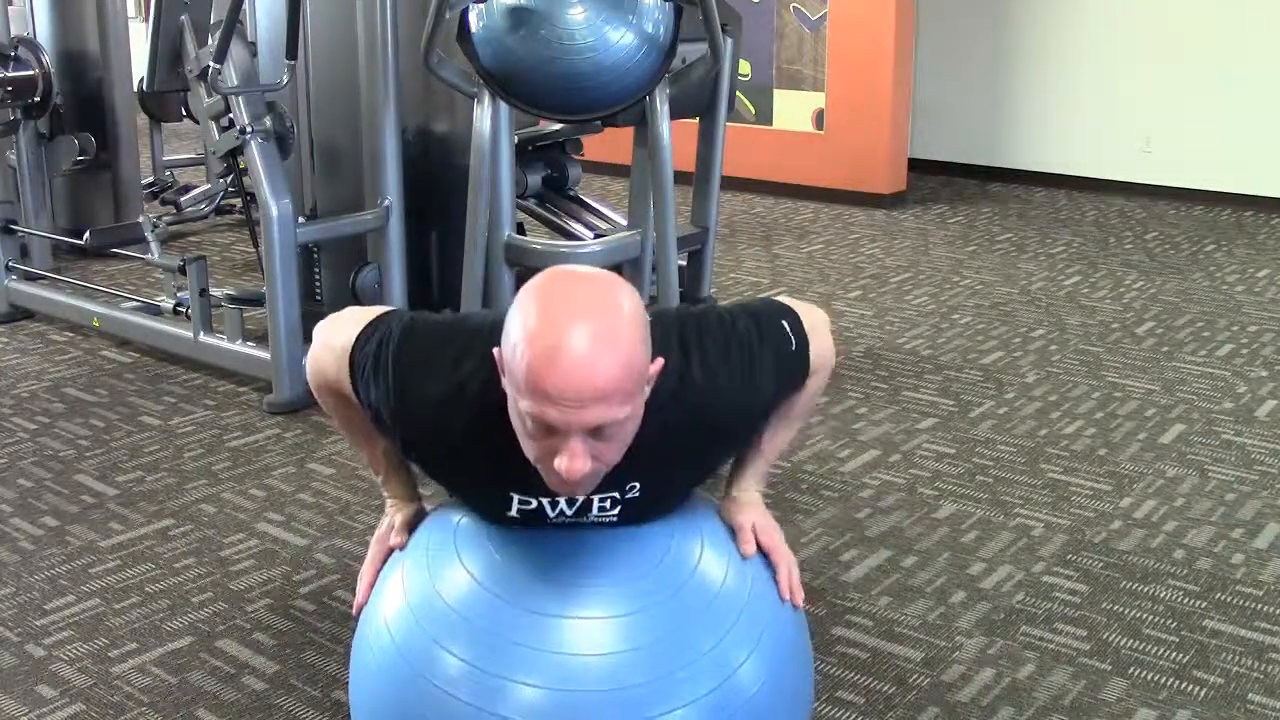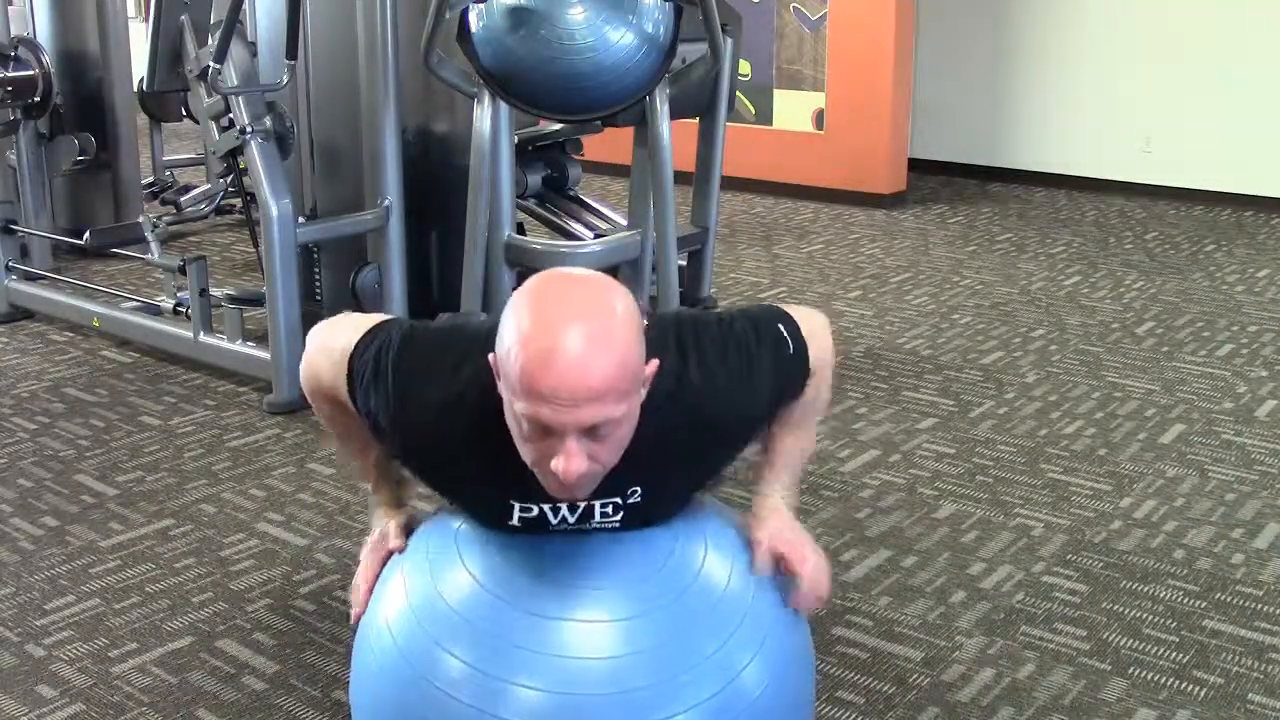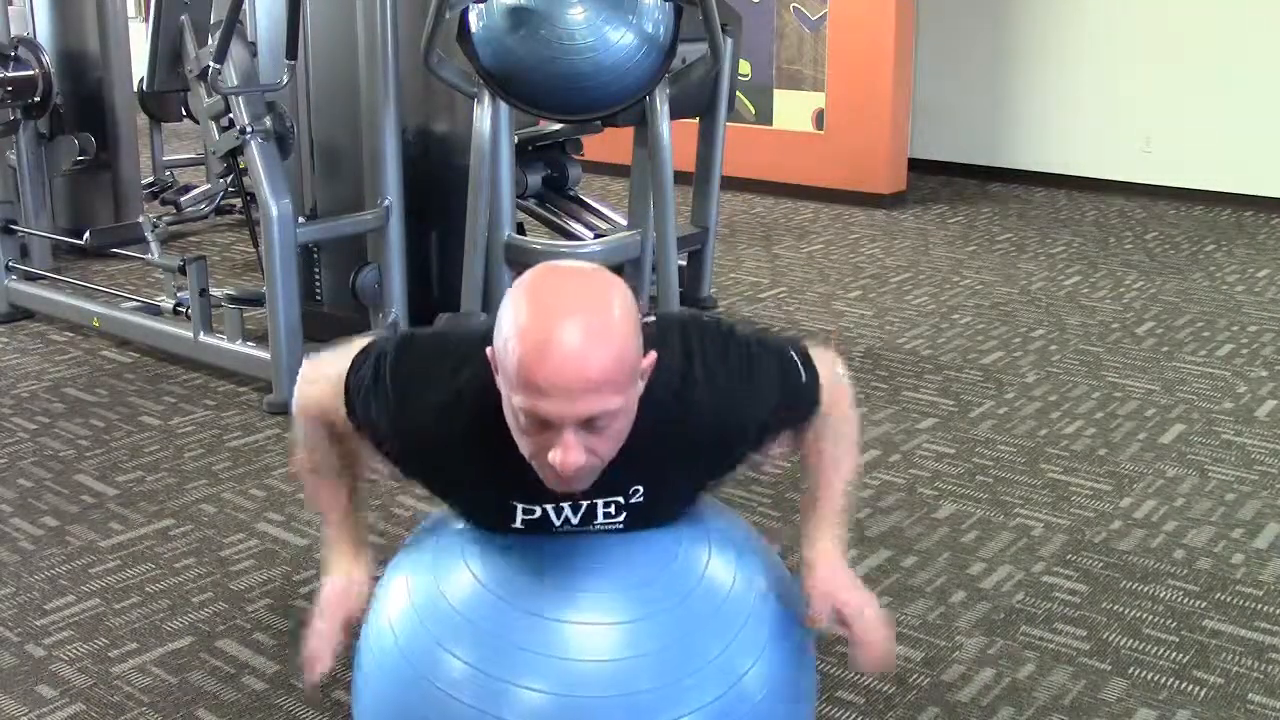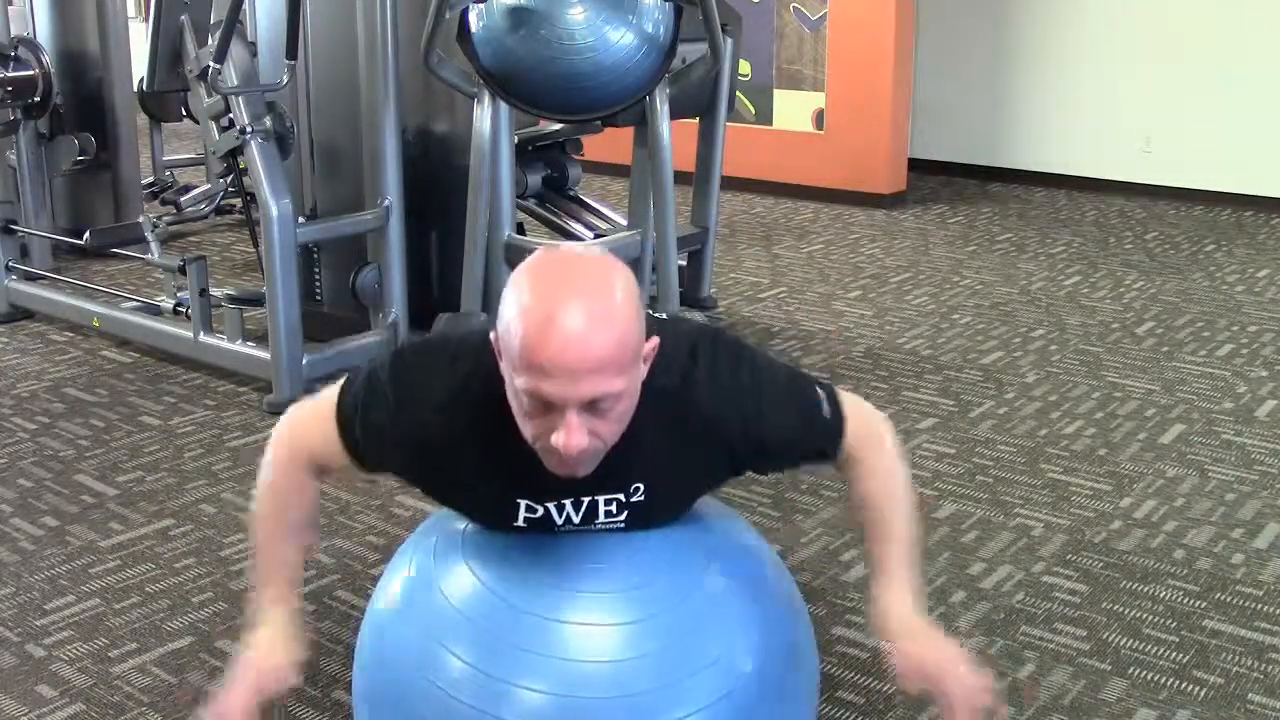
dt=0.1s
person 1, frame 1
left shoulder: (714, 376)
right shoulder: (432, 380)
left elbow: (813, 333)
right elbow: (326, 348)
left wrist: (745, 491)
right wrist: (399, 496)
person 1, frame 2
left shoulder: (714, 379)
right shoulder: (428, 387)
left elbow: (813, 337)
right elbow: (321, 353)
left wrist: (774, 502)
right wrist: (388, 505)
person 1, frame 3
left shoulder: (708, 379)
right shoulder: (434, 387)
left elbow: (828, 376)
right elbow: (317, 387)
left wrist: (824, 549)
right wrist: (347, 553)
person 1, frame 4
left shoulder: (712, 384)
right shoulder: (434, 390)
left elbow: (864, 435)
right elbow: (299, 440)
left wrist: (903, 611)
right wrist: (271, 623)
